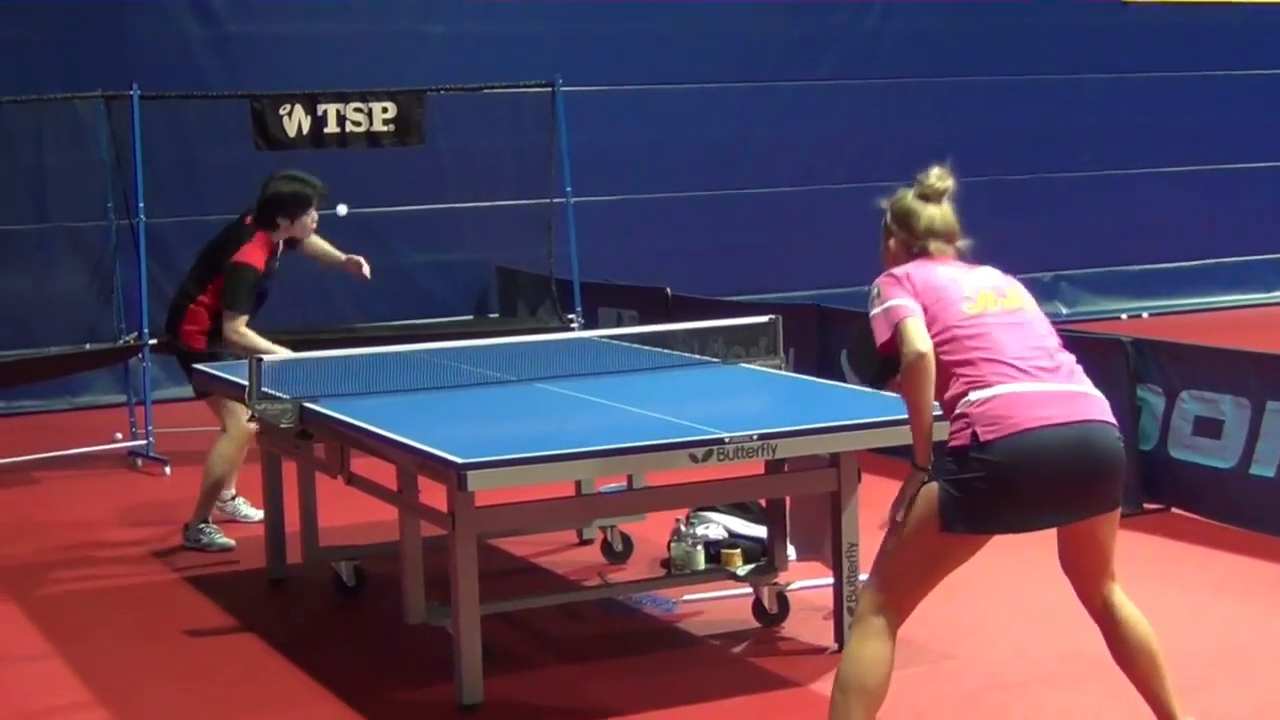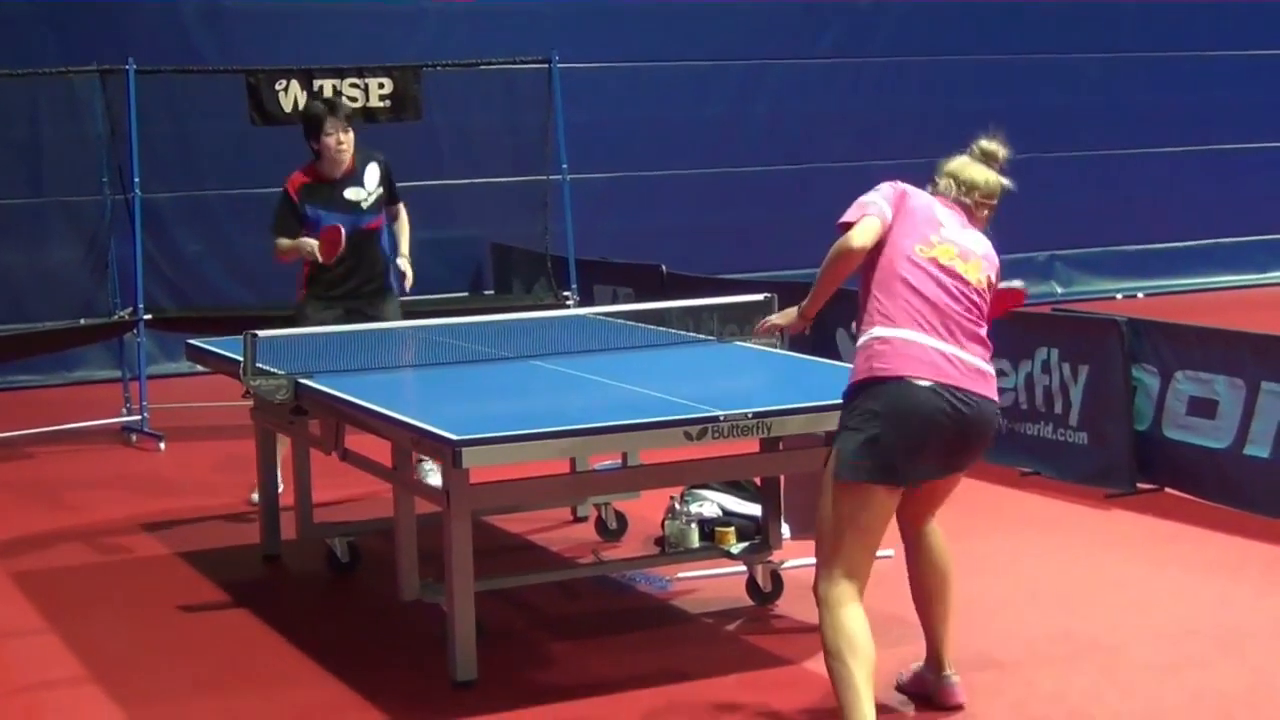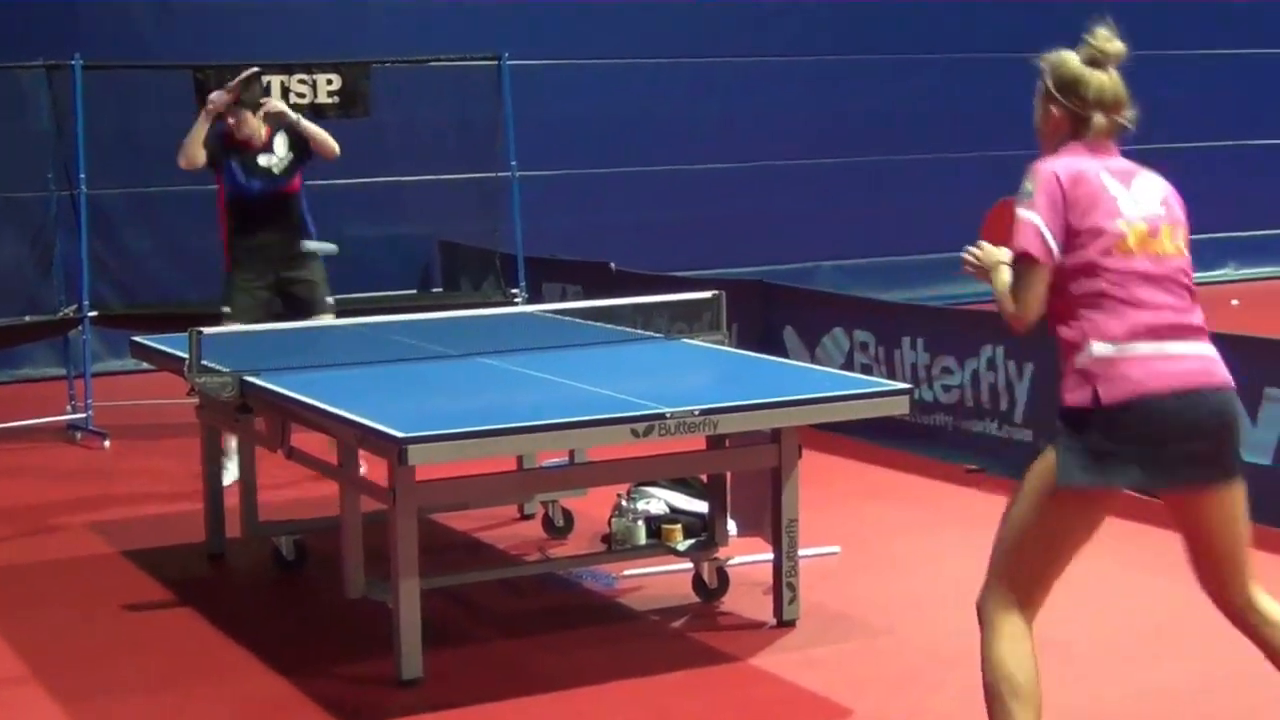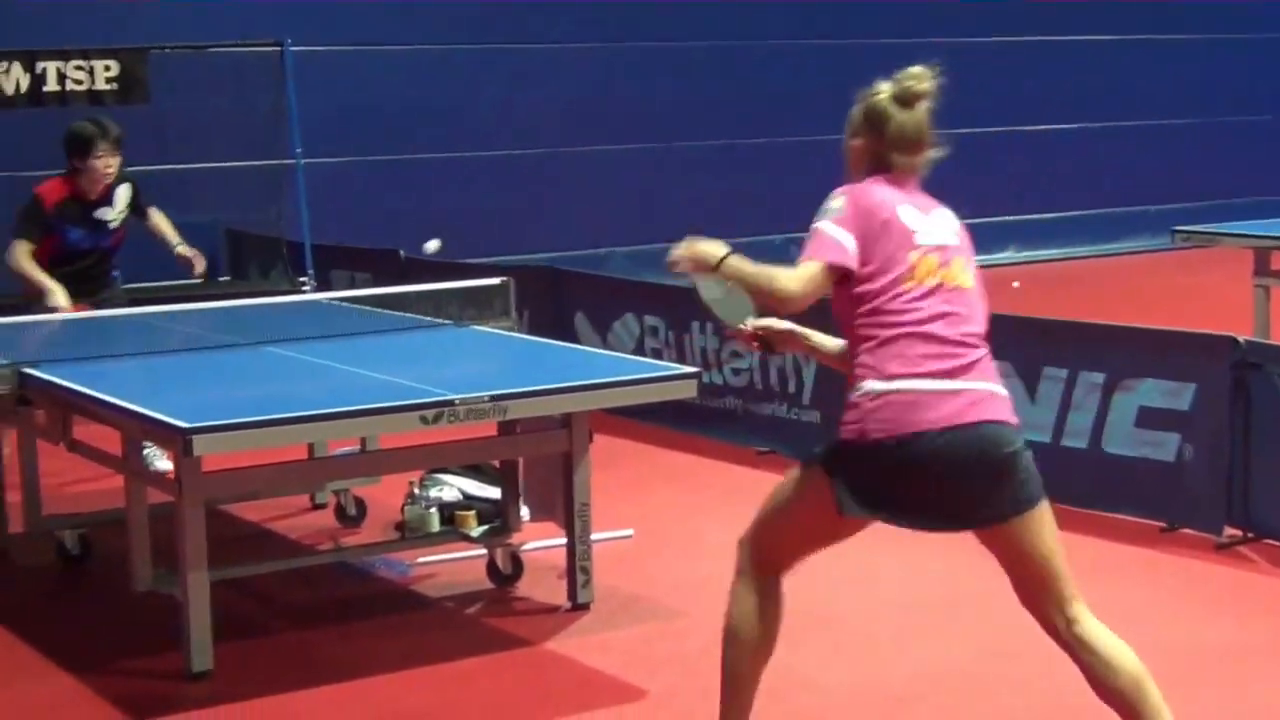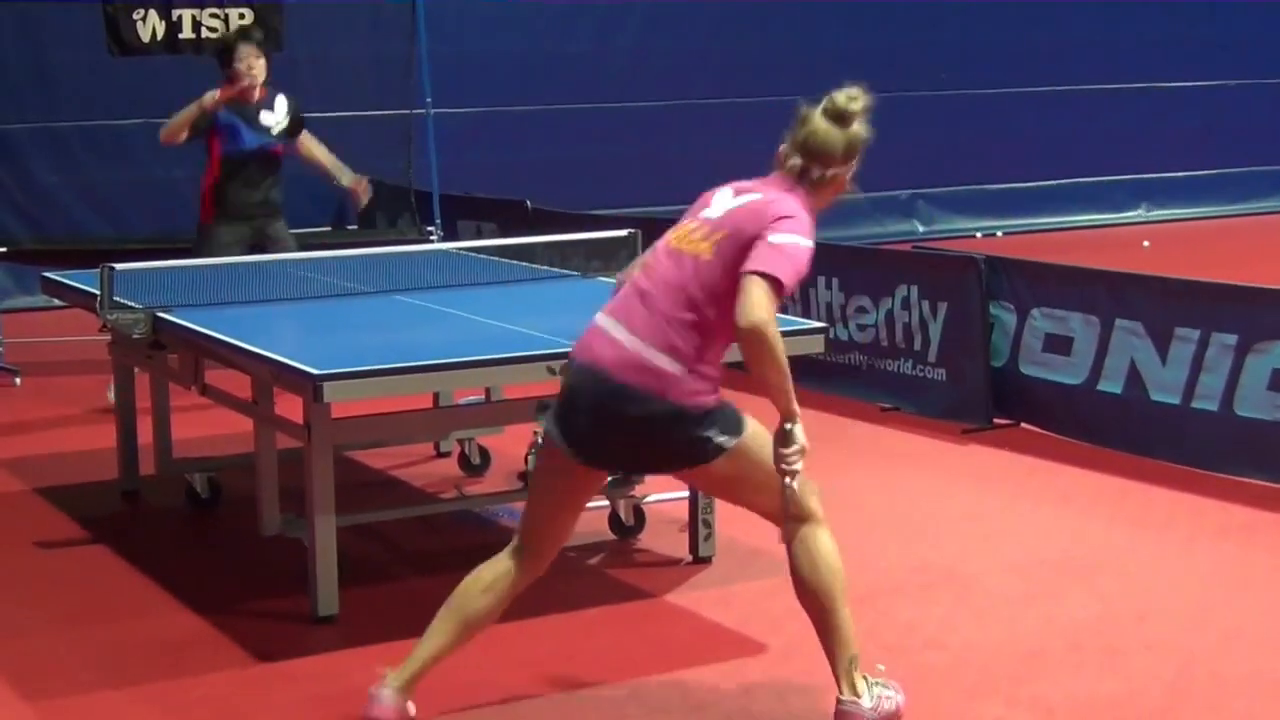
dt=1s
person 1, frame 1
left shoulder: (897, 281)
right shoulder: (1001, 279)
left elbow: (918, 352)
left wrist: (922, 462)
left hip: (1006, 443)
right hip: (1095, 431)
left knee: (878, 607)
right knee: (1101, 591)
person 1, frame 2
left shoulder: (897, 193)
right shoulder: (984, 251)
left elbow: (854, 243)
left wrist: (803, 313)
left hip: (895, 389)
right hip: (973, 401)
left knee: (838, 582)
right knee: (917, 515)
person 1, frame 3
left shoulder: (1054, 175)
right shoulder: (1160, 188)
left elbow: (1024, 311)
left wrist: (996, 271)
left hip: (1121, 403)
right hip: (1208, 397)
left knee: (1004, 604)
person 1, frame 4
left shoulder: (857, 202)
right shoulder: (947, 222)
left elbow: (793, 292)
left wrist: (723, 259)
right wrist: (800, 340)
left hip: (891, 435)
right hip: (986, 431)
left knee: (758, 562)
right knee: (1067, 617)
person 1, frame 5
left shoulder: (728, 194)
right shoulder: (789, 224)
right elbow: (752, 323)
right wrist: (789, 419)
left hip: (594, 378)
right hip: (666, 402)
left knee: (526, 555)
right knee: (802, 516)
person 2, frame 1
left shoulder: (275, 230)
right shoulder: (247, 260)
left elbow: (307, 241)
right elbow: (233, 331)
left wrist: (345, 260)
right wrist: (279, 354)
left hip: (224, 327)
right hip: (198, 333)
left knee: (248, 411)
right knee: (239, 425)
left ankle: (225, 497)
right ankle: (198, 525)
person 2, frame 2
left shoulder: (375, 167)
right shoulder: (298, 188)
left elbow: (398, 213)
right elbow: (281, 247)
left wrist: (402, 256)
right wrist: (300, 246)
left hip: (376, 290)
right hip: (322, 297)
left ankle: (424, 459)
right ankle: (272, 474)
person 2, frame 3
left shoulder: (286, 133)
right shoulder: (223, 145)
left elbow: (332, 151)
right elbow: (188, 161)
left wrist: (291, 116)
right wrist: (207, 113)
left hip: (298, 258)
right hip: (247, 265)
right ankle: (232, 451)
person 2, frame 4
left shoulder: (124, 186)
right shoulder: (47, 197)
left elbow: (150, 214)
right elbow: (18, 255)
left wrist: (178, 246)
right wrist: (51, 288)
left hip: (102, 287)
right hip: (55, 292)
left ankle: (148, 444)
person 2, frame 5
left shoulder: (281, 102)
right shoulder: (217, 105)
left elbow: (305, 144)
right elbow: (168, 137)
left wrist: (344, 177)
right wrist: (200, 107)
left hip: (268, 216)
right hip: (222, 217)
